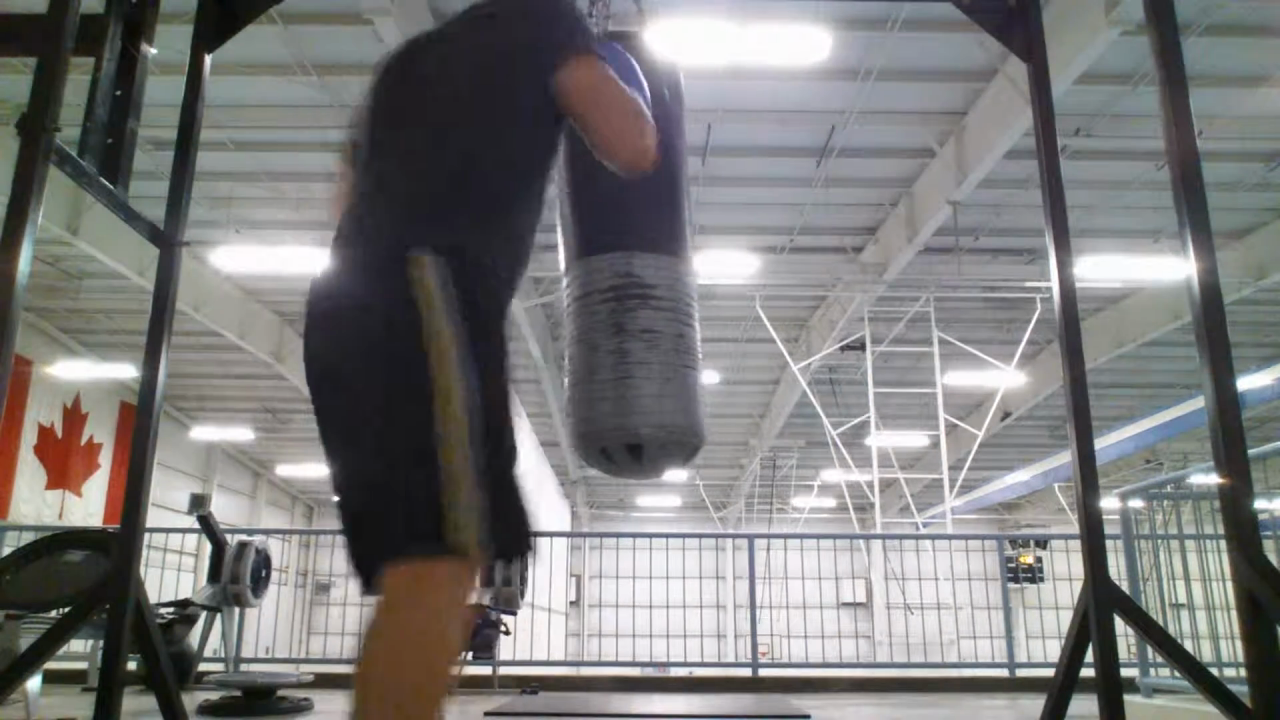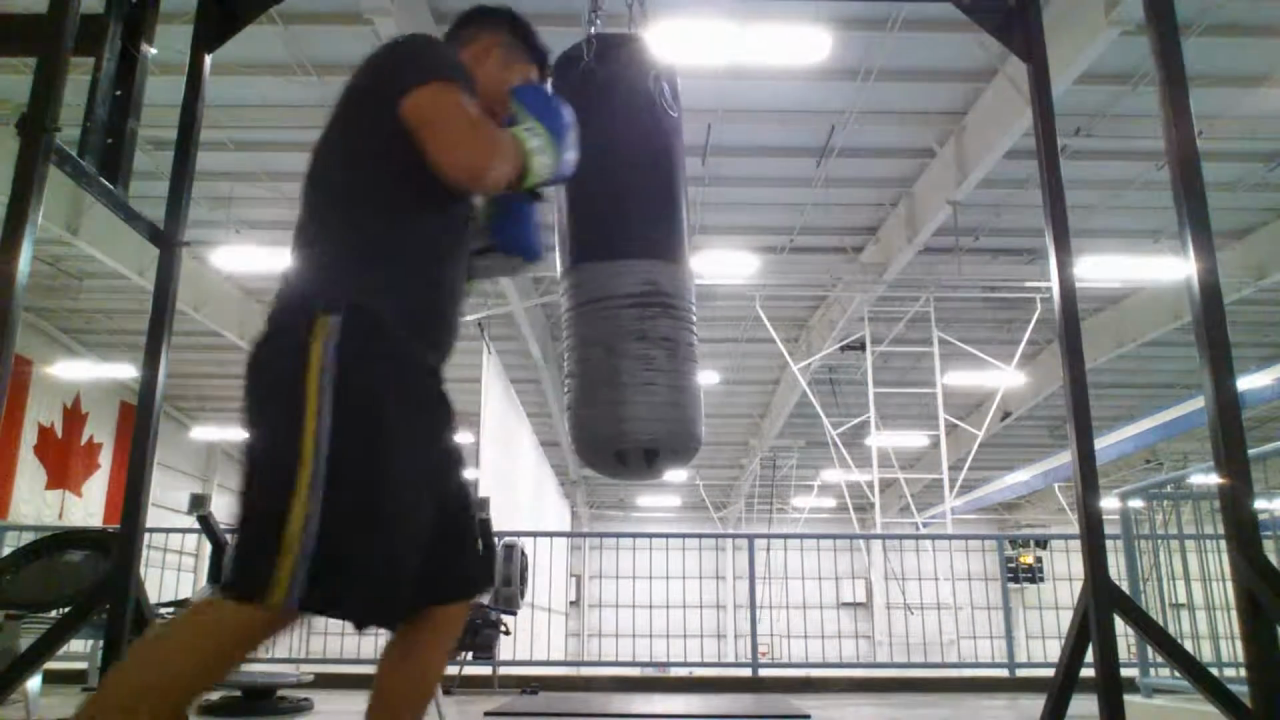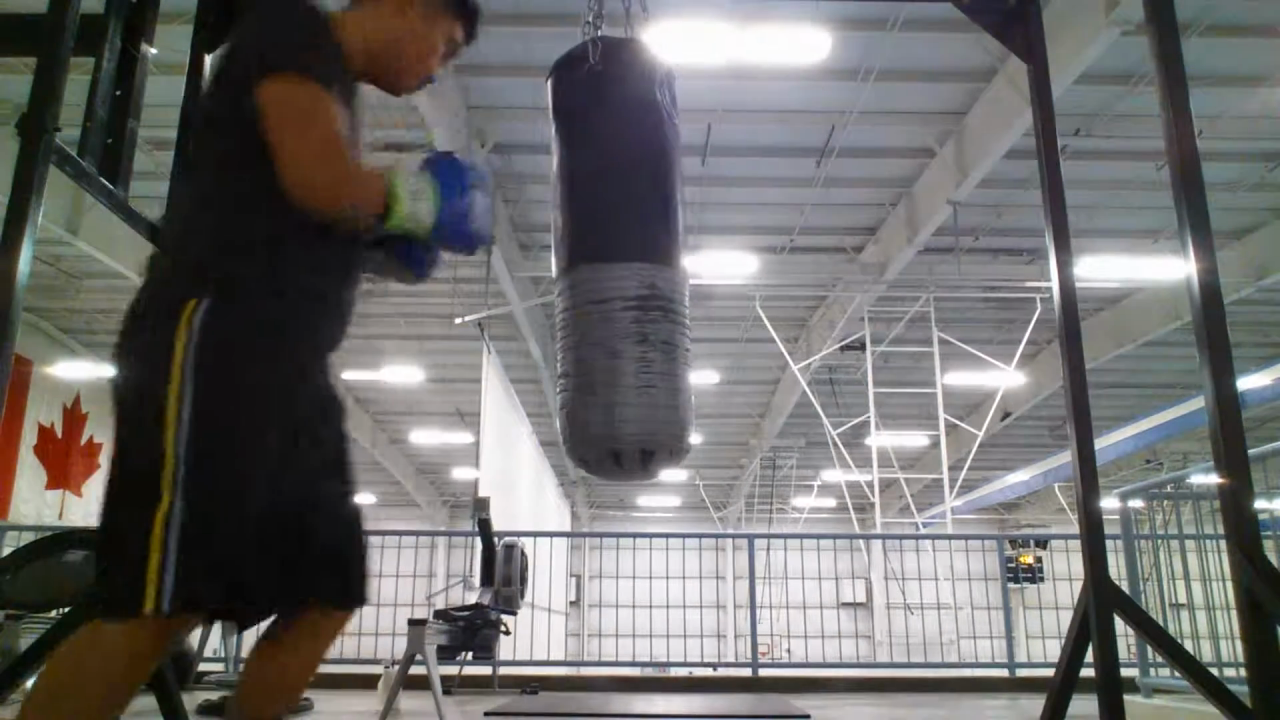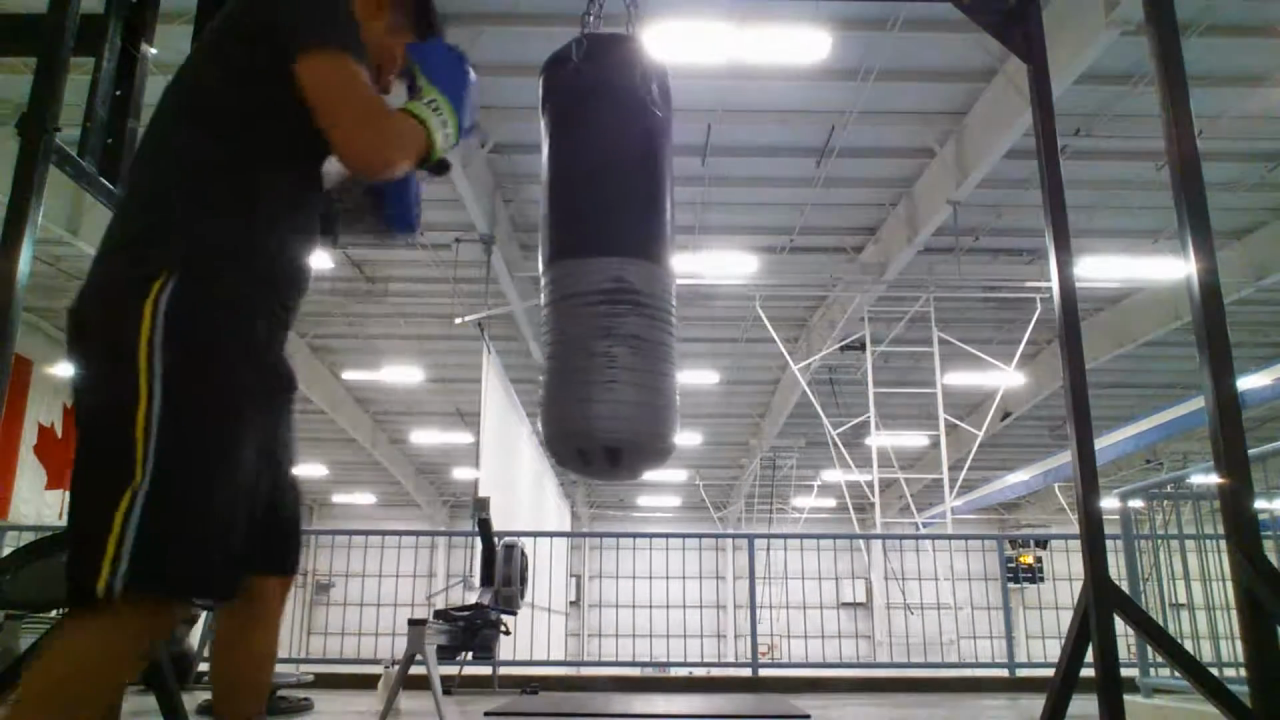
dt=0.3s
person 1, frame 1
left shoulder: (411, 62)
right elbow: (632, 149)
right wrist: (614, 88)
left hip: (352, 313)
right hip: (423, 295)
left knee: (415, 577)
right knee: (440, 566)
person 1, frame 2
left shoulder: (401, 115)
right shoulder: (416, 58)
right elbow: (472, 160)
left wrist: (500, 235)
right wrist: (535, 146)
left hip: (395, 382)
right hip: (341, 360)
left knee: (447, 598)
right knee: (263, 604)
person 1, frame 3
left shoulder: (325, 79)
right elbow: (320, 180)
left wrist: (409, 230)
right wrist: (419, 197)
left hip: (287, 370)
right hip: (215, 345)
left knee: (327, 598)
right knee: (157, 608)
person 1, frame 4
left shoulder: (256, 71)
right elbow: (374, 150)
left wrist: (323, 215)
right wrist: (434, 107)
left hip: (228, 344)
right hip: (172, 324)
left knee: (260, 580)
right knee: (141, 601)
